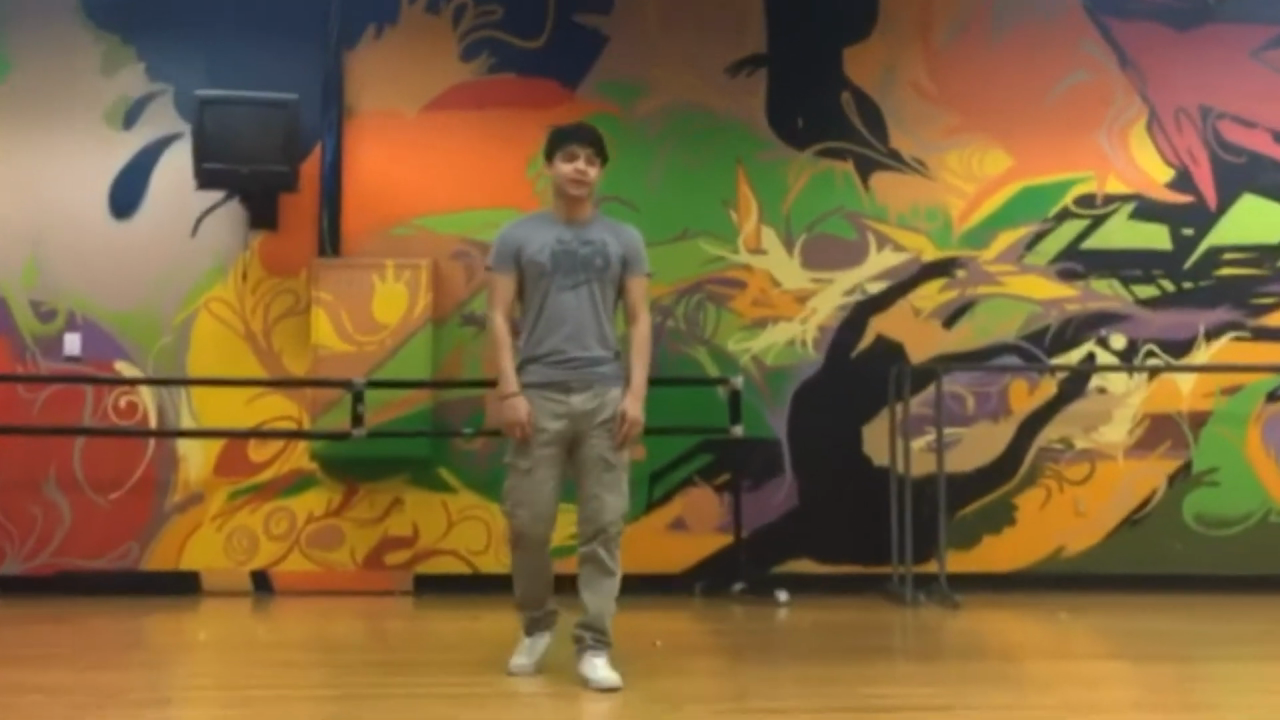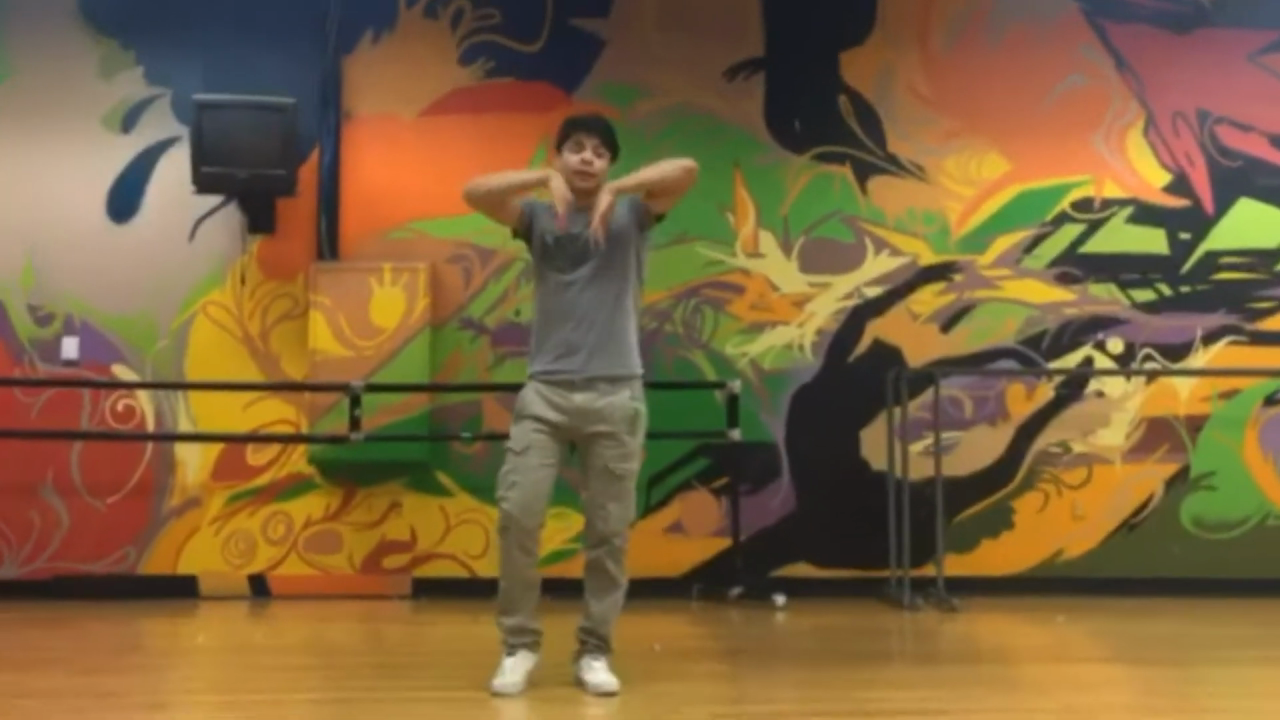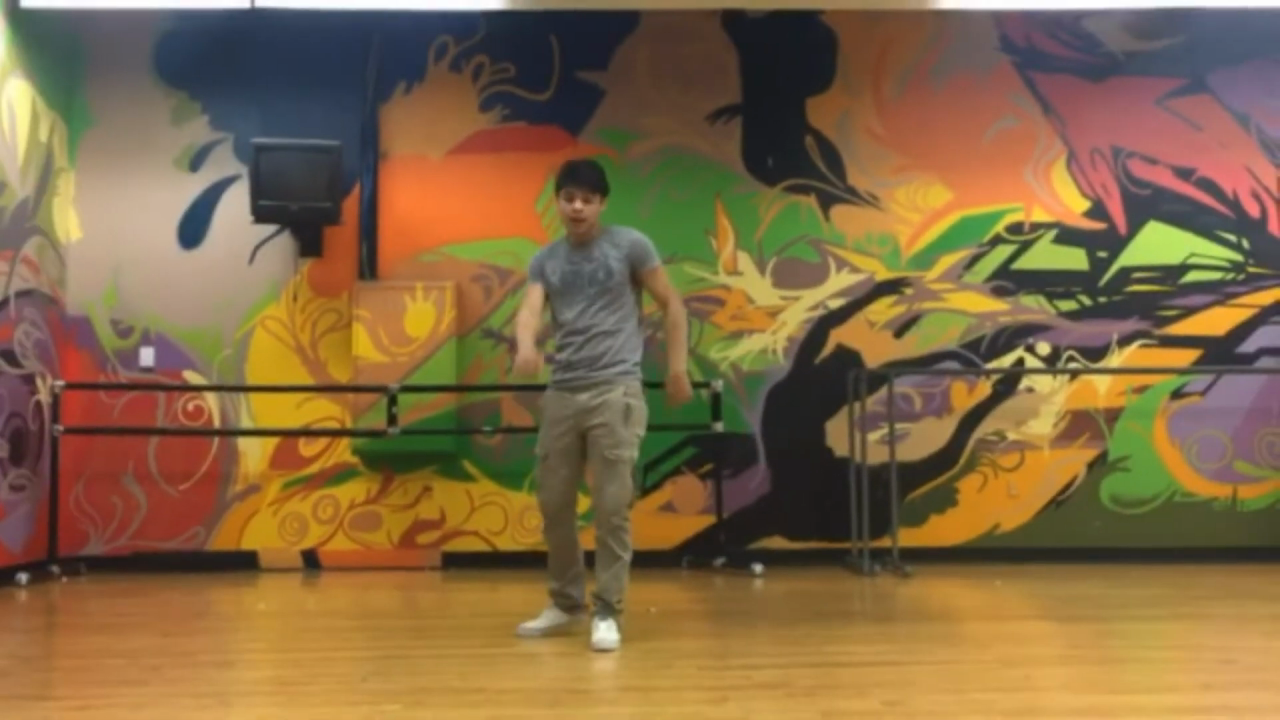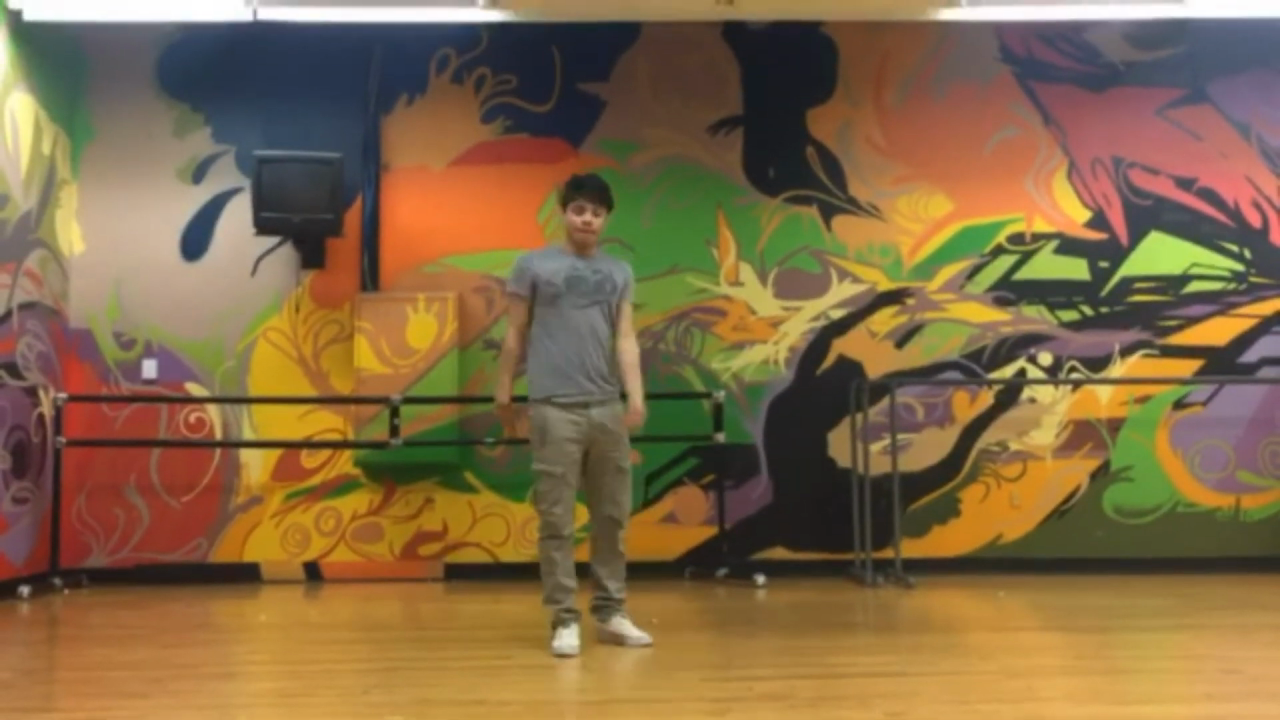
dt=1s
person 1, frame 1
left shoulder: (624, 240)
right shoulder: (516, 237)
left elbow: (639, 321)
right elbow: (500, 318)
left wrist: (636, 394)
right wrist: (510, 392)
left hip: (604, 396)
right hip: (539, 395)
left knee: (604, 522)
right knee: (527, 521)
left ankle: (594, 645)
right ankle: (537, 625)
person 1, frame 2
left shoulder: (630, 211)
right shoulder: (538, 215)
left elbow: (686, 170)
right elbow: (475, 193)
left wrist: (617, 191)
right wrist: (545, 180)
left hip: (616, 394)
right hip: (544, 392)
left knee: (608, 530)
right knee: (517, 514)
left ankle: (594, 650)
right ankle: (520, 642)
person 1, frame 3
left shoulder: (631, 245)
right shoulder: (545, 260)
left elbow: (671, 304)
right elbow: (528, 313)
left wrist: (677, 366)
right wrist: (524, 348)
left hip: (616, 392)
right hip: (561, 394)
left knee: (612, 508)
right knee: (554, 505)
left ankle: (606, 612)
right ankle: (566, 603)
person 1, frame 4
left shoulder: (618, 270)
right shoulder: (533, 264)
left elbow: (625, 338)
right elbow: (515, 333)
left wrist: (636, 396)
right wrist: (504, 392)
left hip: (607, 408)
right hip: (554, 409)
left knee: (612, 516)
right knee: (557, 521)
left ankle: (610, 613)
right ankle: (564, 620)
